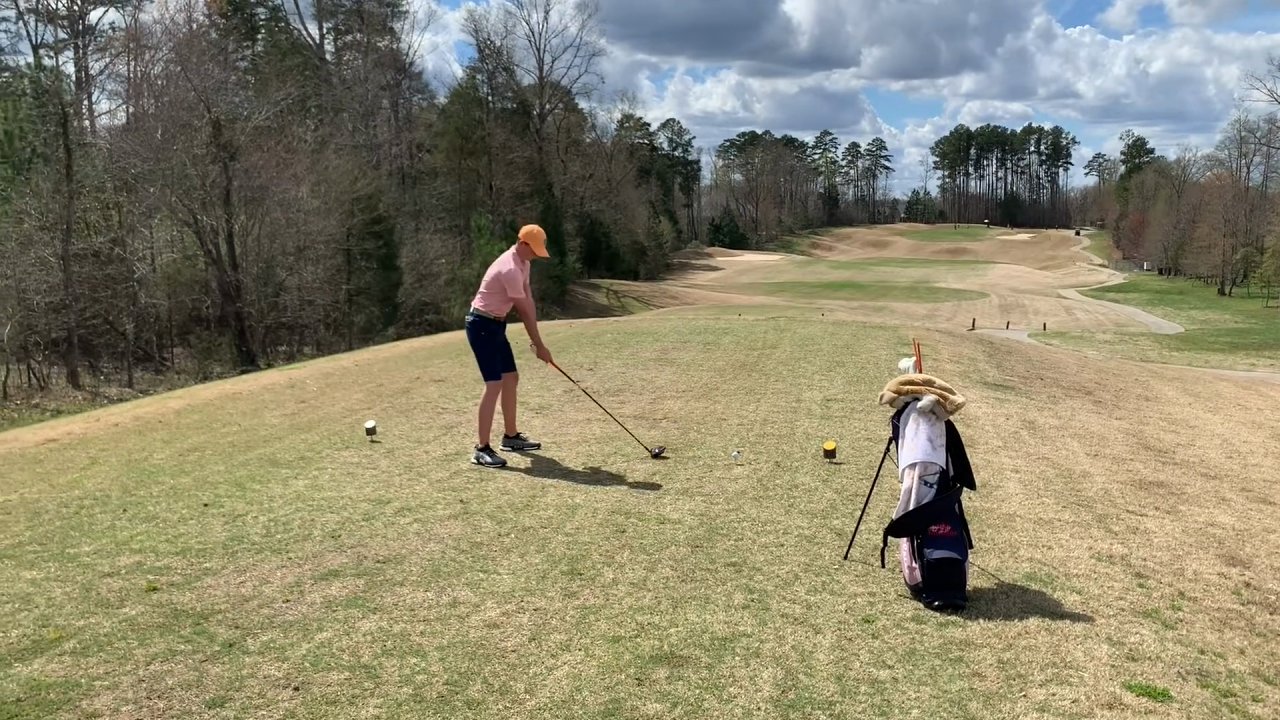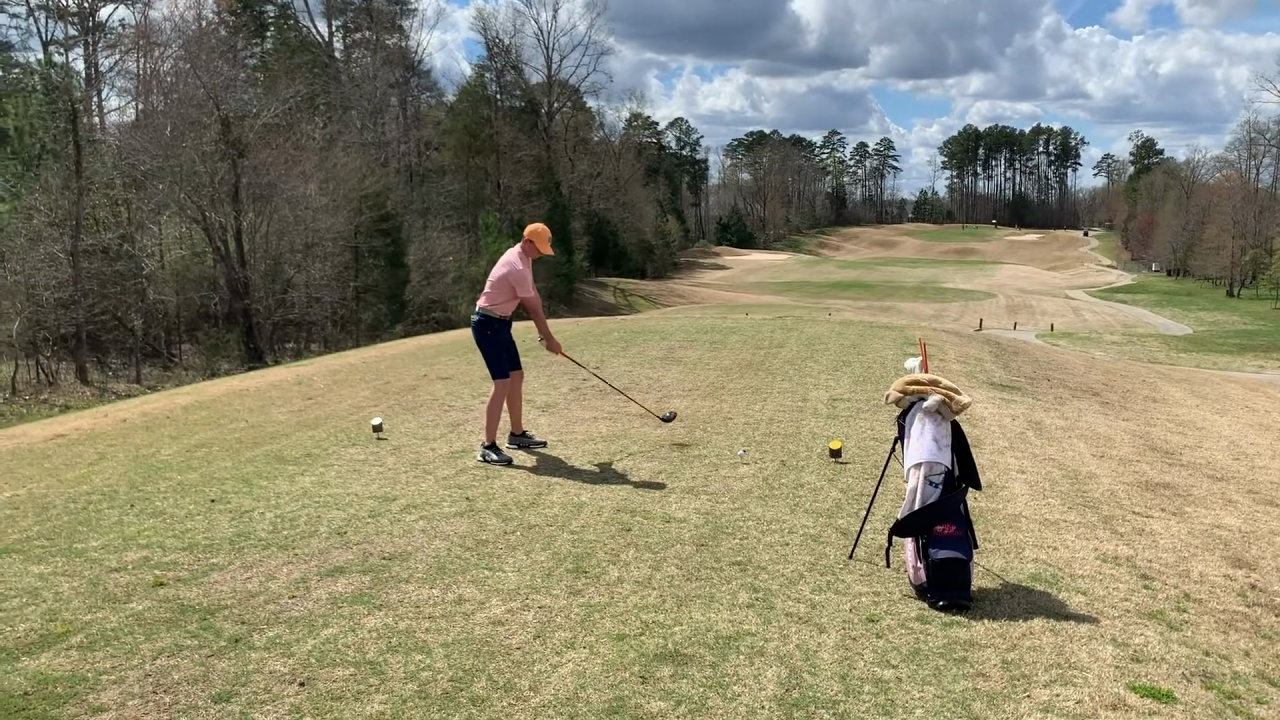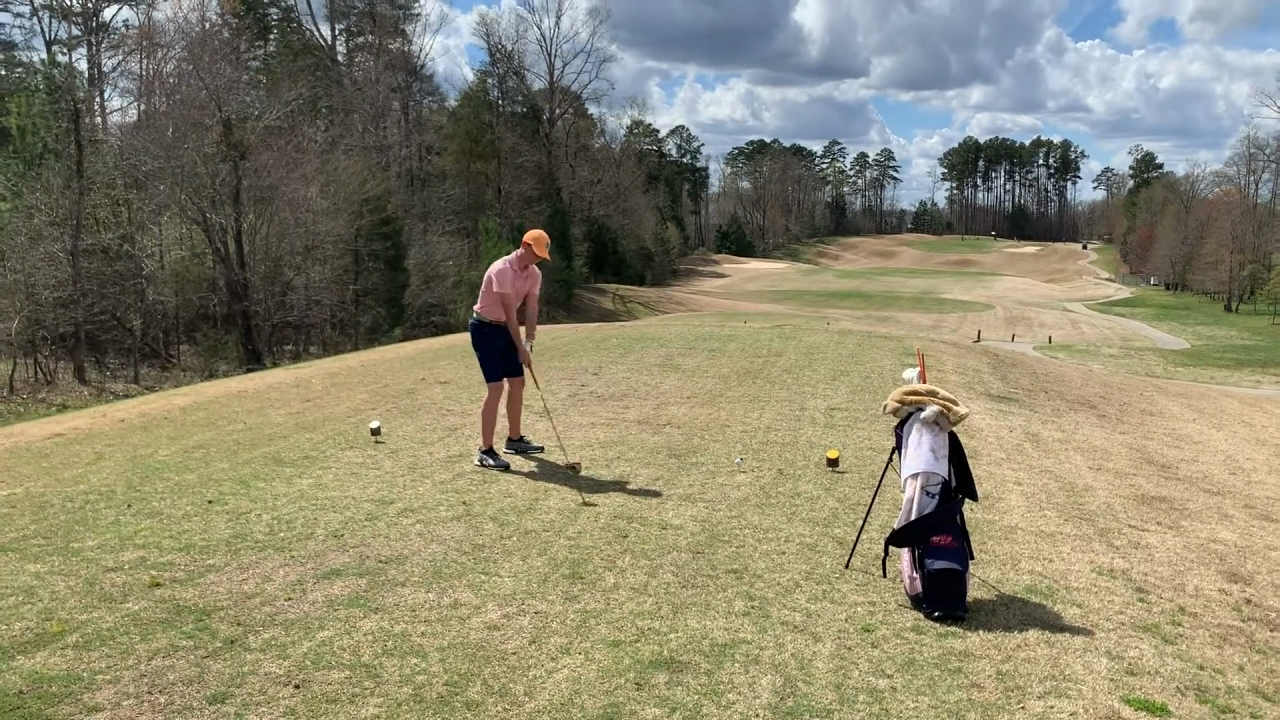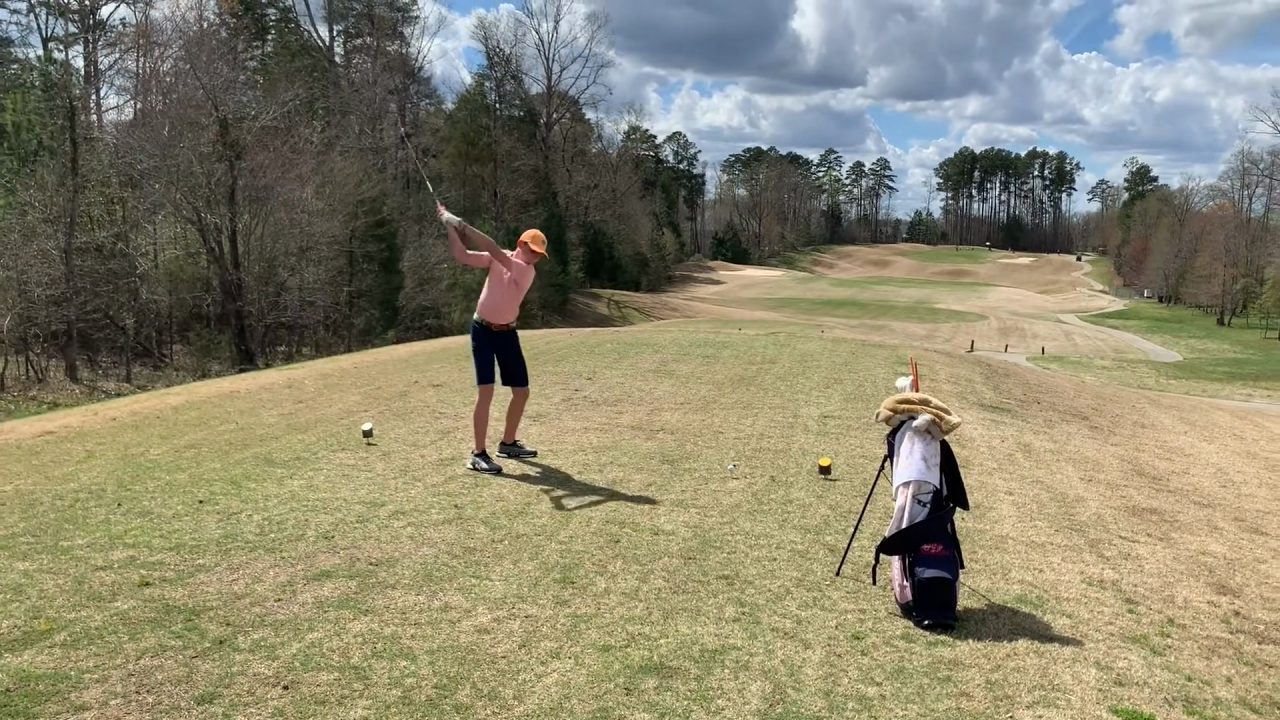
dt=0.4s
person 1, frame 1
left shoulder: (523, 264)
right shoulder: (509, 270)
left elbow: (528, 302)
right elbow: (524, 312)
left wrist: (536, 340)
right wrist: (539, 346)
left hip: (495, 325)
right hip: (482, 325)
left knee: (511, 378)
right knee: (494, 385)
left ankle: (511, 436)
right ankle: (481, 449)
person 1, frame 2
left shoulder: (522, 258)
right shoulder: (517, 269)
left elbow: (534, 297)
right elbow: (533, 309)
left wrist: (543, 335)
right wrist: (550, 339)
left hip: (500, 324)
right hip: (487, 325)
left knee: (516, 377)
right knee: (502, 384)
left ankle: (516, 434)
right ankle: (488, 446)
person 1, frame 3
left shoulder: (535, 274)
right shoulder: (502, 268)
left elbow: (531, 309)
right elbow: (509, 311)
left wrist: (528, 342)
right wrist: (520, 346)
left hip: (504, 329)
right hip: (485, 329)
left knee: (517, 383)
right knee: (496, 388)
left ankle: (514, 438)
right ankle: (485, 451)
person 1, frame 4
left shoulder: (526, 270)
right shoulder: (498, 257)
left elbow: (494, 250)
right elbow: (462, 256)
left wrist: (460, 224)
right wrist: (453, 226)
left hip: (506, 333)
right hip: (482, 330)
left knee: (522, 392)
right knee: (485, 391)
left ankle: (508, 443)
right ankle: (478, 454)
